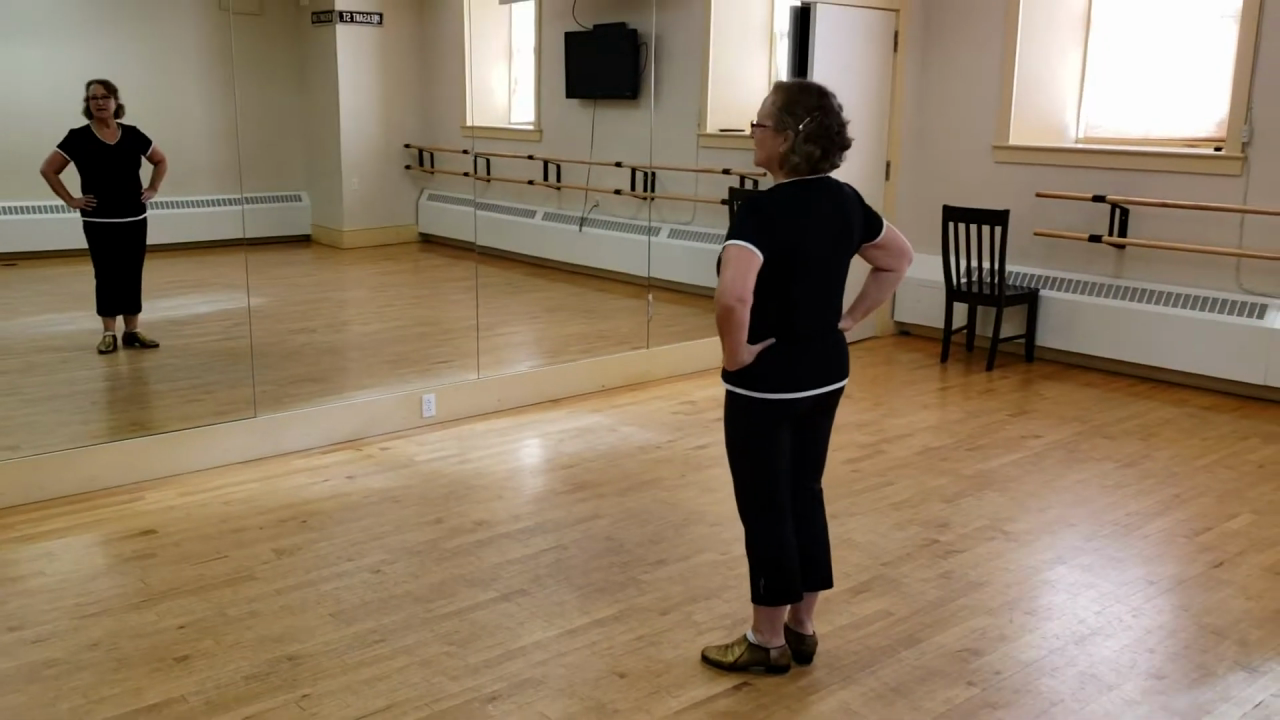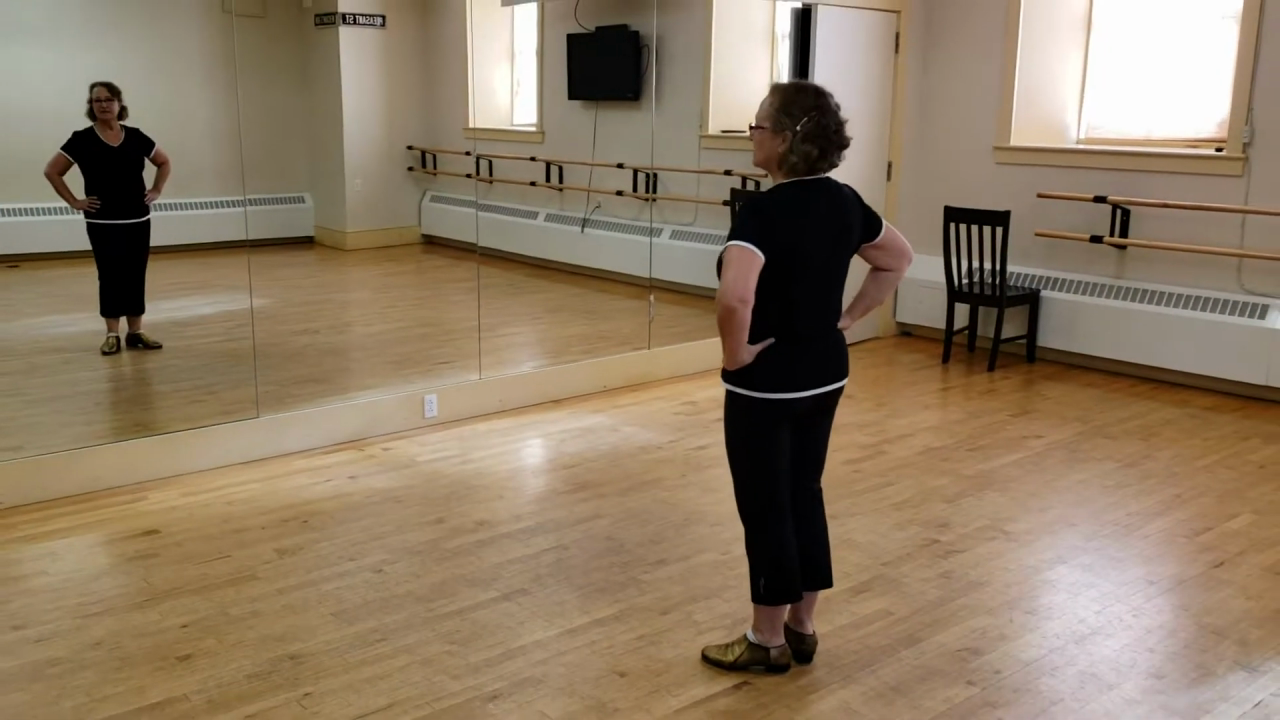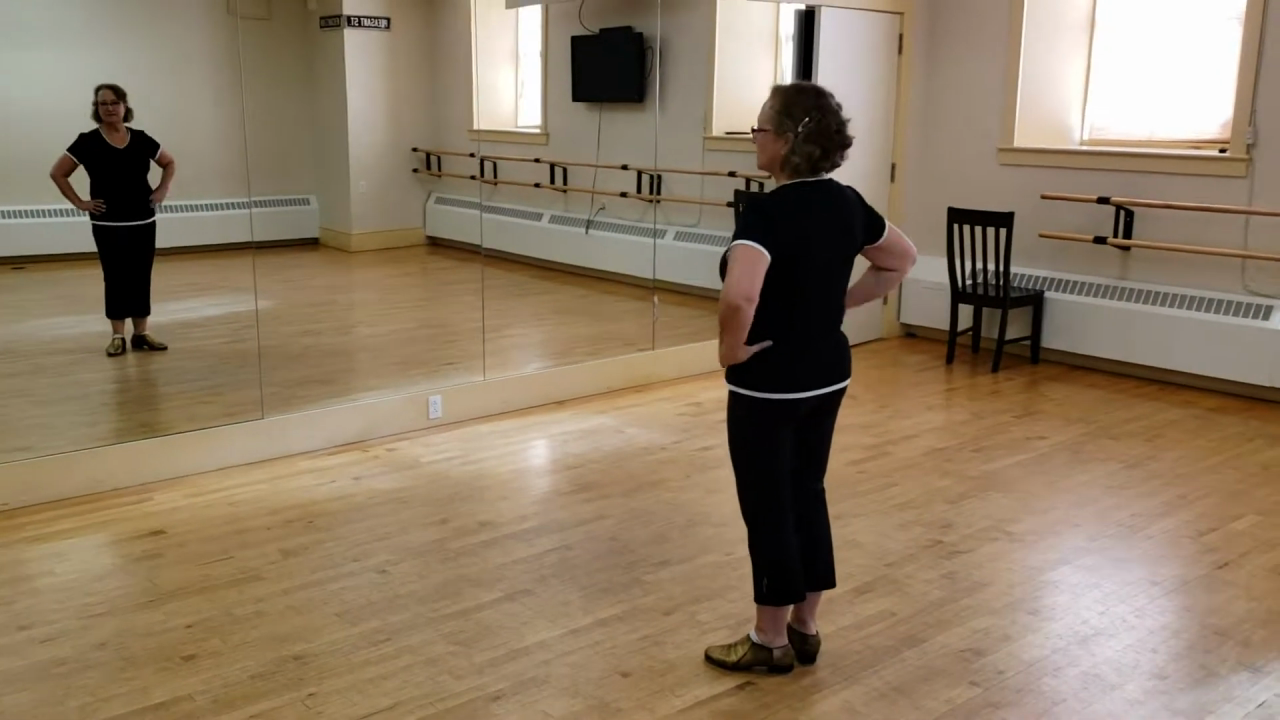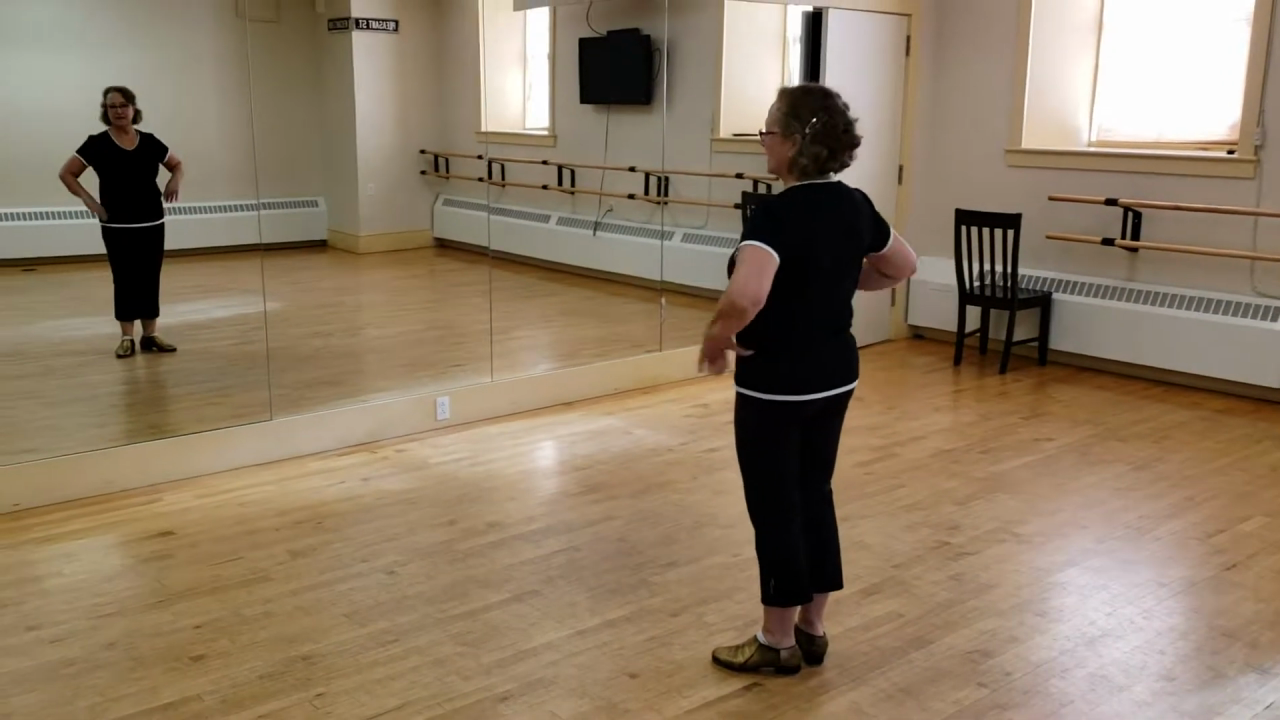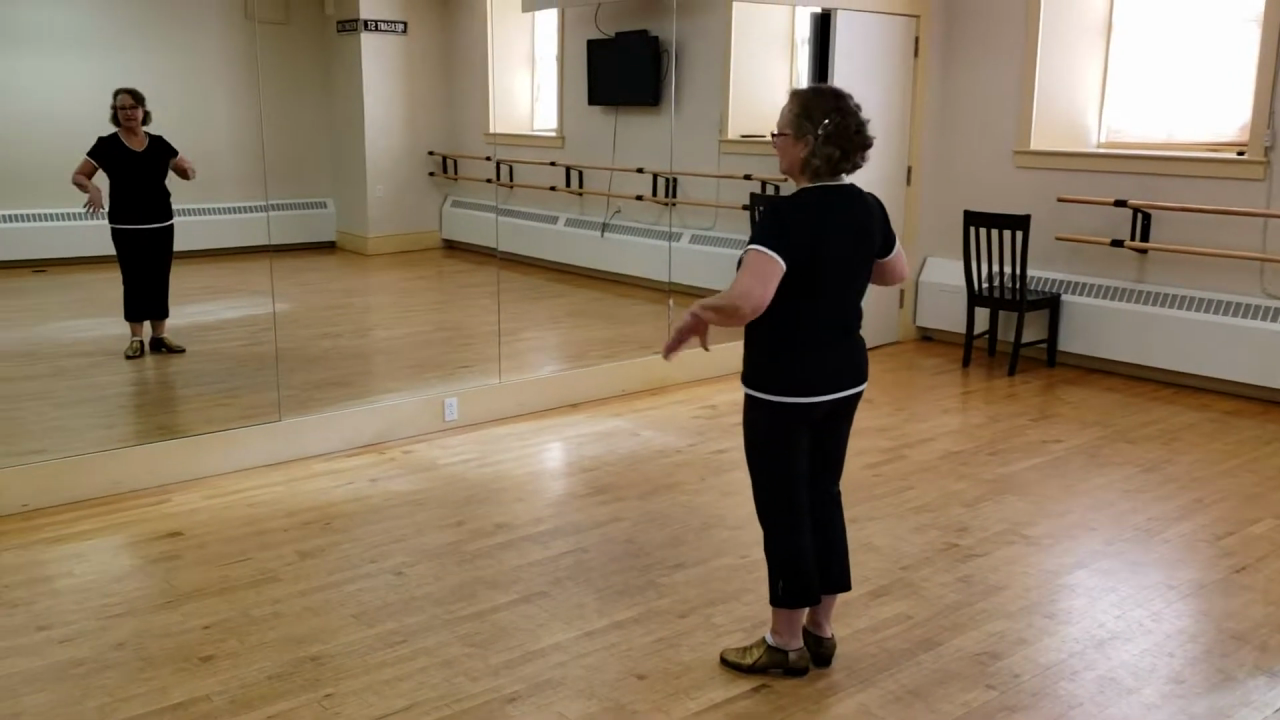
dt=0.1s
person 1, frame 1
left shoulder: (762, 210)
right shoulder: (843, 200)
left elbow: (732, 297)
right elbow: (898, 258)
left wrist: (736, 353)
right wrist: (849, 317)
left hip: (767, 384)
right hip: (826, 374)
left knee: (766, 507)
right knee: (805, 494)
left ankle: (767, 641)
right ankle: (802, 628)
person 1, frame 2
left shoulder: (762, 212)
right shoulder: (841, 201)
left elbow: (735, 298)
right elbow: (898, 258)
left wrist: (734, 353)
left hip: (767, 385)
right hip: (826, 373)
left knee: (766, 507)
right knee: (804, 494)
left ankle: (767, 641)
right ankle: (802, 627)
person 1, frame 3
left shoulder: (766, 211)
right shoulder: (844, 202)
left elbow: (740, 297)
right elbow: (901, 259)
left wrist: (731, 350)
left hip: (769, 384)
right hip: (828, 374)
left knee: (768, 507)
right knee: (807, 494)
left ankle: (770, 641)
right ankle: (805, 628)
person 1, frame 4
left shoulder: (776, 215)
right shoulder: (853, 205)
left elbow: (744, 298)
right elbow: (899, 270)
left wrist: (717, 337)
left hip: (775, 387)
right hip: (836, 375)
left knee: (776, 509)
right knee: (813, 496)
left ankle: (779, 643)
right ankle: (814, 627)
person 1, frame 5
left shoulder: (787, 215)
right shoulder: (864, 208)
left elbow: (745, 303)
right elbow: (895, 272)
left wrist: (696, 314)
left hip: (784, 387)
right hip: (845, 378)
left knee: (784, 508)
right knee: (822, 497)
left ankle: (787, 643)
right ankle: (821, 632)
person 2, frame 1
left shoulder: (132, 135)
right shoulder: (79, 137)
left elbow: (160, 160)
right elbow: (48, 169)
left wrist: (153, 189)
right wrist: (70, 200)
left hip: (134, 218)
right hip: (99, 220)
left knee: (132, 274)
right knee: (106, 275)
left ankle: (133, 331)
right ankle: (109, 334)
person 2, frame 2
left shoulder: (136, 137)
right shoulder: (82, 140)
left elbow: (164, 162)
right elbow: (52, 171)
left wrist: (156, 190)
right wrist: (74, 201)
left hip: (137, 219)
right hip: (102, 222)
left knee: (135, 275)
right knee: (110, 276)
left ankle: (135, 332)
right ankle: (112, 335)
person 2, frame 3
left shoulder: (141, 139)
right shoulder: (88, 142)
left elbow: (169, 162)
right elbow: (57, 172)
left wrist: (162, 189)
right wrist: (79, 202)
left hip: (143, 221)
right hip: (108, 224)
left knee: (141, 277)
right knee: (115, 278)
left ankle: (141, 333)
right ankle: (117, 336)
person 2, frame 4
left shoulder: (150, 141)
right shoulder: (97, 144)
left elbow: (177, 164)
right elbow: (66, 173)
left wrist: (175, 180)
right wrist: (88, 197)
left hip: (152, 222)
right hip: (117, 225)
left knee: (150, 278)
right knee: (125, 280)
left ankle: (150, 335)
right ankle: (126, 338)
person 2, frame 5
left shoulder: (158, 143)
right shoulder: (107, 145)
left elbow: (186, 169)
right elbow: (78, 176)
left wrist: (186, 170)
right wrist: (92, 189)
left hip: (161, 224)
right hip: (126, 226)
left knee: (159, 280)
right knee: (134, 280)
left ankle: (159, 336)
right ankle: (136, 339)
